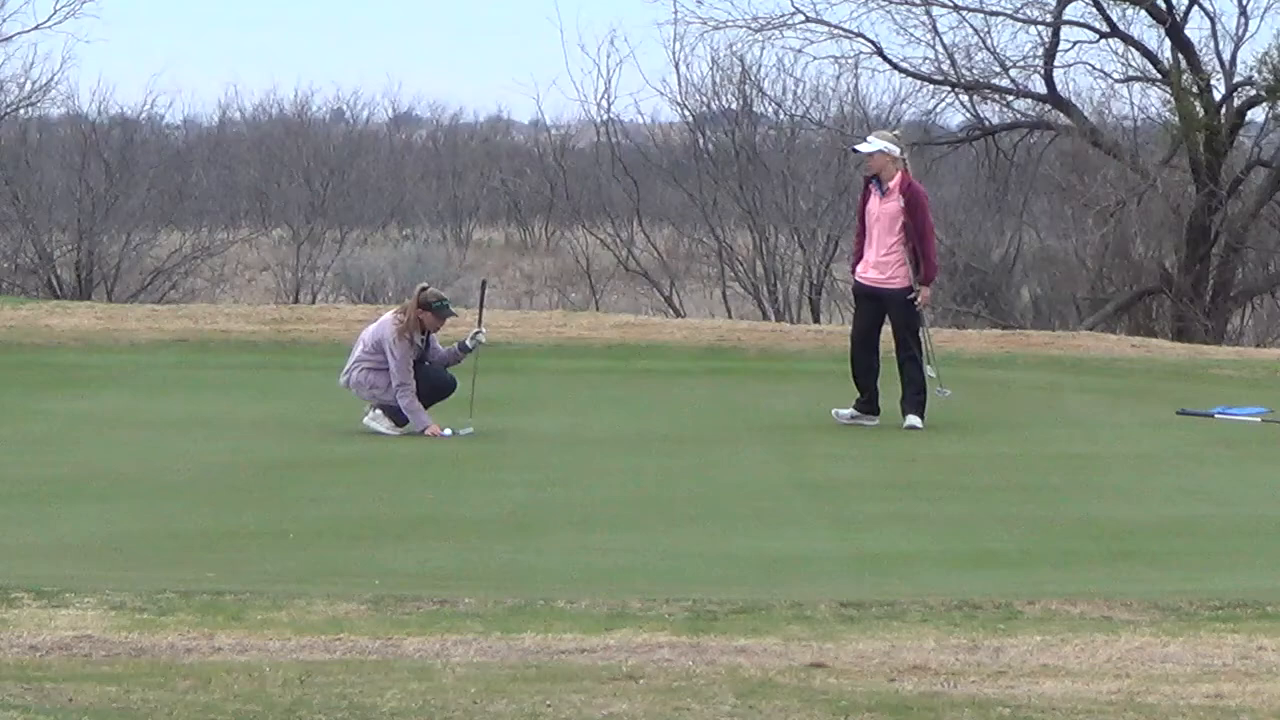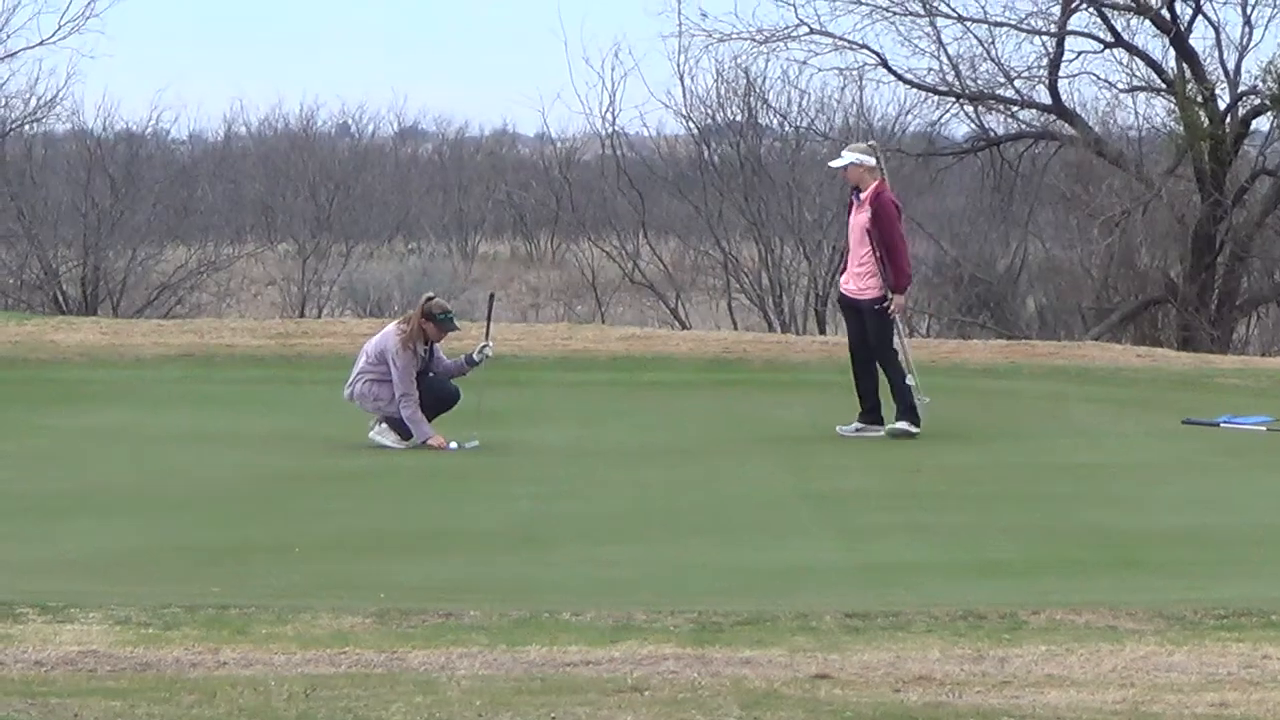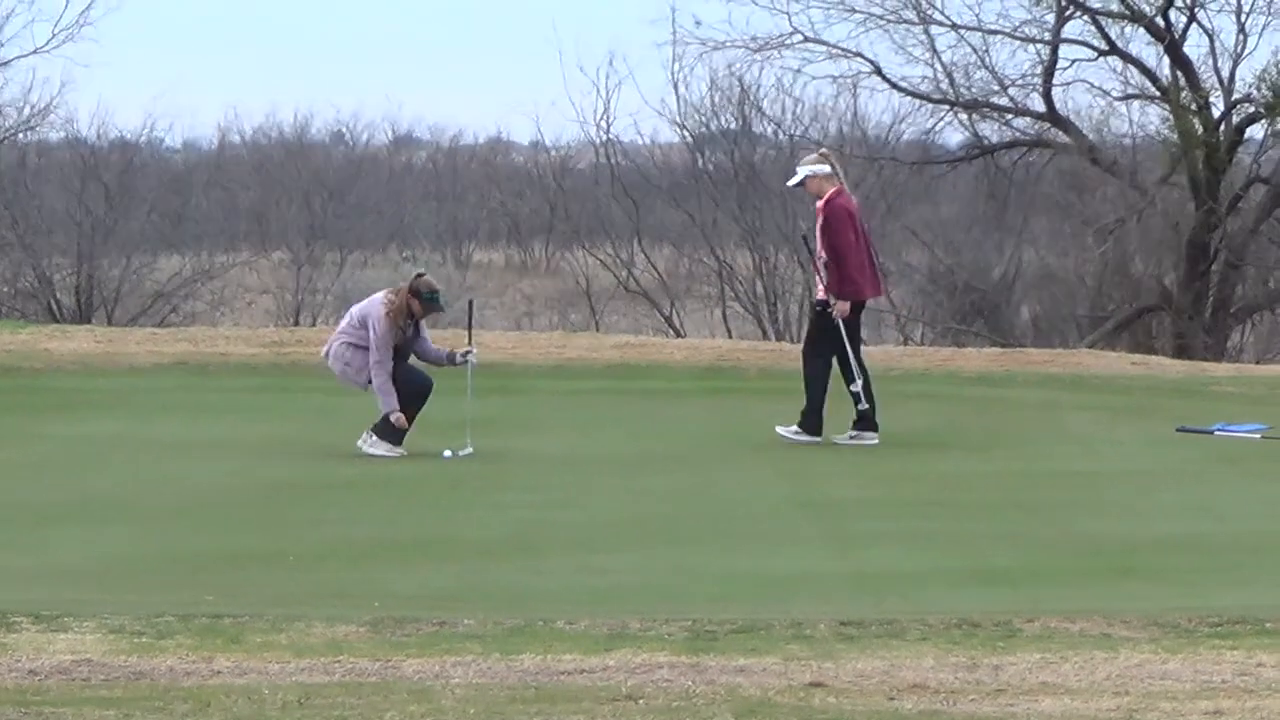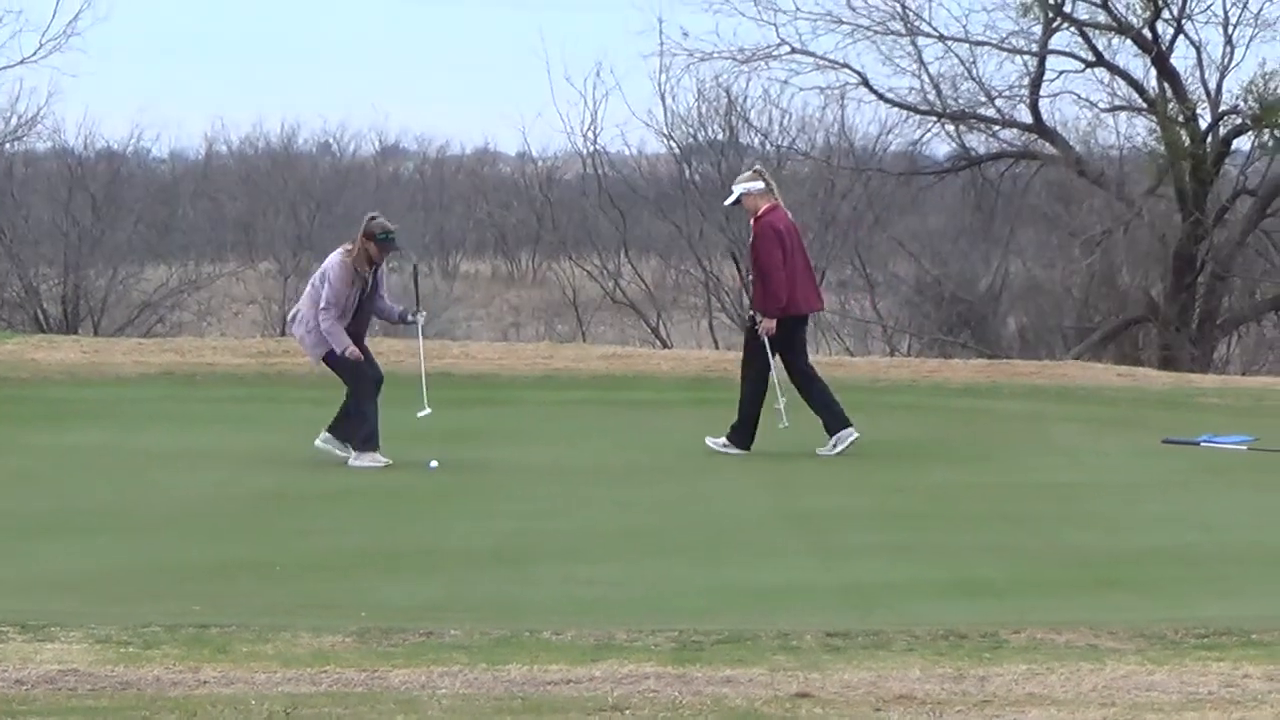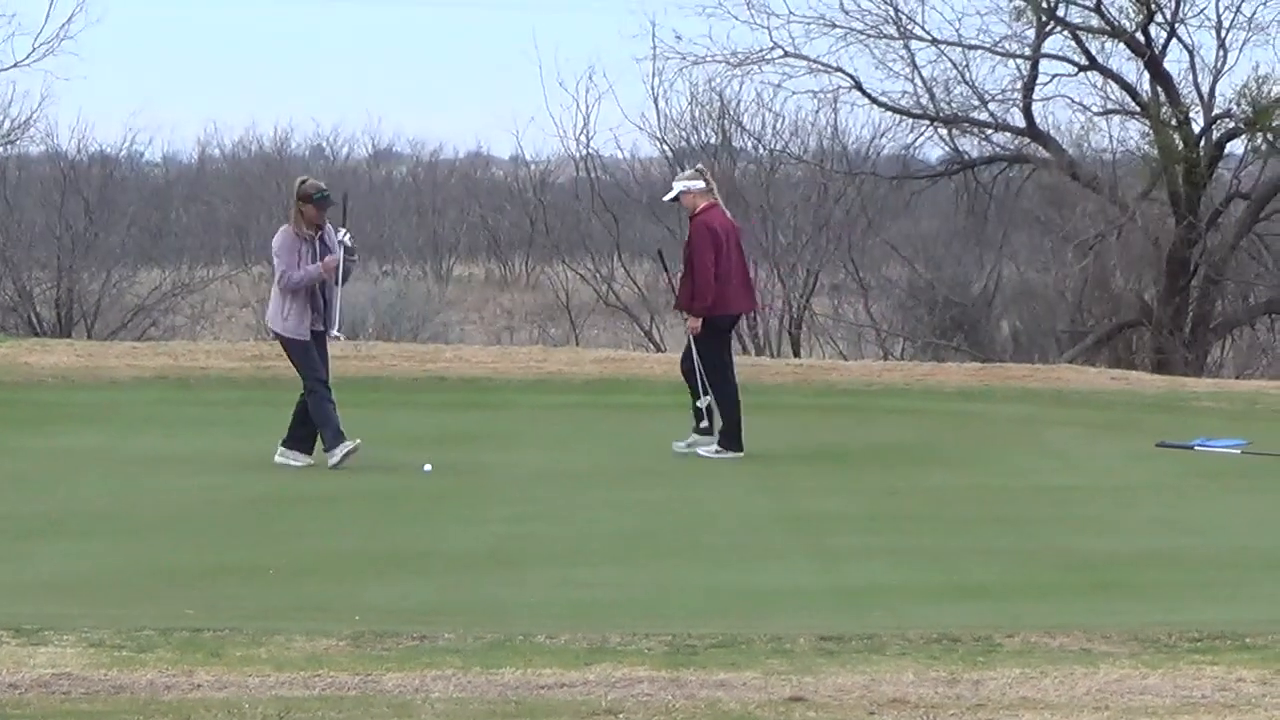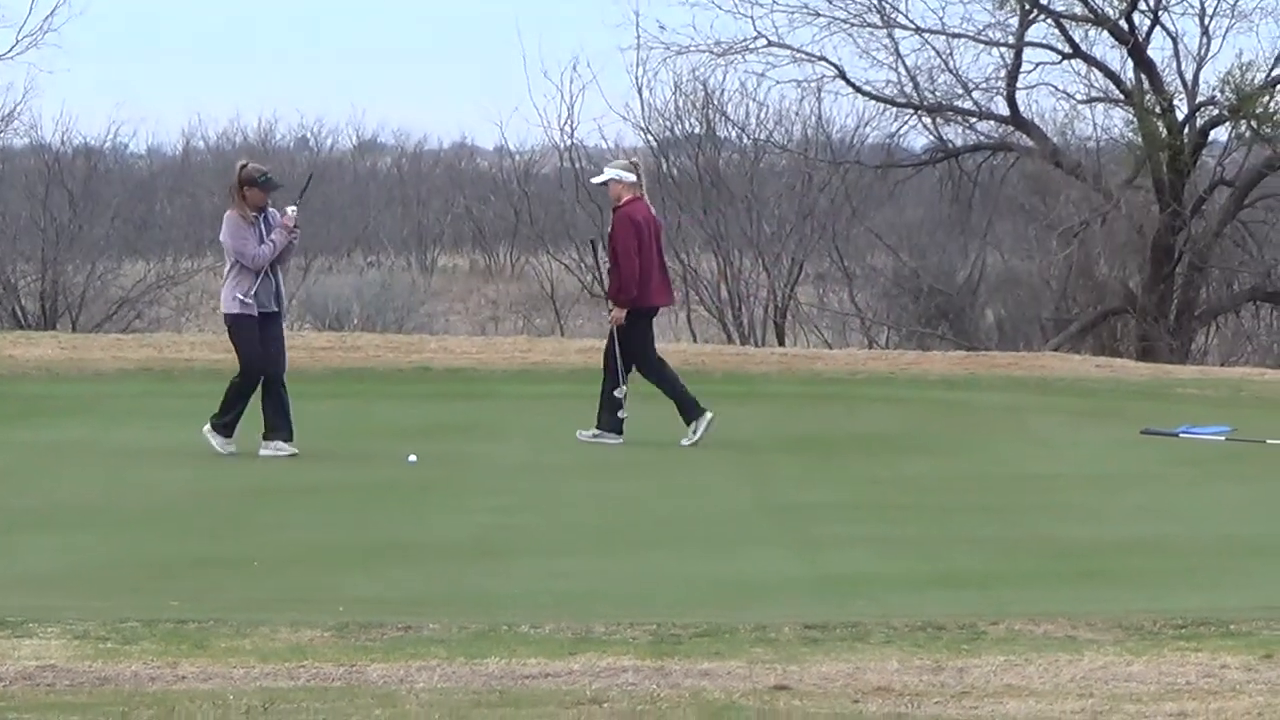
dt=0.3s
person 1, frame 1
left shoulder: (912, 191)
right shoulder: (869, 189)
left elbow: (925, 238)
left wrist: (925, 281)
right wrist: (855, 268)
left hip: (901, 283)
right hip: (868, 281)
left knee: (907, 346)
right knee: (861, 343)
left ankle: (913, 411)
right ankle: (867, 408)
person 1, frame 2
left shoulder: (883, 201)
right shoulder: (856, 199)
left elbow: (897, 247)
left wrist: (899, 290)
right wrist: (844, 279)
left hip: (877, 293)
right hip: (852, 291)
left knee: (884, 353)
right knee: (860, 354)
left ankle: (907, 417)
right ankle: (870, 419)
person 1, frame 3
left shoulder: (835, 207)
right shoulder: (839, 204)
left elbow: (846, 254)
left wrist: (843, 295)
left hip: (839, 296)
right hip: (850, 294)
left knee: (816, 355)
right knee: (848, 358)
left ankle: (810, 427)
right ankle: (865, 427)
person 1, frame 4
left shoulder: (765, 225)
right shoulder: (782, 218)
left elbow: (772, 272)
left wrist: (769, 313)
left hip: (774, 312)
right hip: (796, 308)
left knee: (754, 371)
right knee: (800, 371)
left ankle: (739, 439)
right ankle: (841, 427)
person 1, frame 5
left shoulder: (703, 223)
right shoulder: (723, 217)
left elbow: (703, 272)
left wrist: (696, 312)
left hip: (716, 309)
right hip: (730, 305)
left knee: (716, 373)
right knee: (694, 366)
left ankle: (731, 443)
right ankle: (705, 431)
person 1, frame 6
left shoulder: (625, 215)
right shoulder: (644, 210)
left elbow: (628, 263)
left wrist: (620, 303)
left hip: (637, 300)
right hip: (648, 296)
left knee: (648, 363)
right knee: (616, 360)
left ankle: (695, 414)
right ankle: (609, 427)
person 2, frame 1
right shoulder: (397, 332)
left elbow: (437, 357)
right elbow: (403, 387)
left wrist: (465, 346)
right wrist: (424, 424)
left knee: (445, 382)
right knee: (440, 382)
left ankle: (383, 407)
right ankle: (383, 415)
person 2, frame 2
right shoulder: (401, 343)
left elbow: (441, 367)
right elbow: (406, 397)
left wrist: (472, 359)
right wrist: (427, 435)
left hip: (393, 384)
right hip: (370, 390)
left knee: (448, 392)
right knee: (443, 394)
left ankle: (388, 421)
right ankle: (389, 429)
person 2, frame 3
left shoulder: (413, 309)
right shoulder: (384, 312)
left elbow: (422, 346)
right elbow: (379, 366)
left wrist: (452, 357)
right wrist: (392, 409)
left hip: (376, 351)
right hip: (349, 352)
left knee: (422, 384)
right knee: (414, 384)
left ankle: (377, 435)
right ankle: (381, 441)
person 2, frame 4
left shoulder: (375, 264)
right shoulder: (342, 264)
left elbow: (379, 303)
right elbow: (327, 313)
left wrist: (404, 315)
right wrist: (345, 346)
left hip: (344, 327)
right hip: (317, 324)
left knee: (372, 377)
right knee: (361, 378)
left ankle: (335, 436)
right ankle: (363, 450)
person 2, frame 5
left shoulder: (328, 233)
right shoulder: (287, 236)
left elbow: (339, 279)
right elbow: (287, 279)
left wrist: (347, 255)
right wrist: (319, 270)
left hip: (318, 321)
right hip: (291, 321)
left knee: (316, 383)
right knee: (317, 381)
left ankle: (292, 448)
right ankle: (335, 445)
person 2, frame 6
left shoulder: (271, 215)
right shoulder: (234, 220)
left elbow: (280, 259)
right elbow: (256, 259)
left wrist: (290, 233)
right wrist: (281, 232)
left hip: (269, 303)
right hip: (241, 304)
left knee: (275, 369)
right knee: (252, 367)
left ankle: (275, 438)
right ankle: (218, 428)
